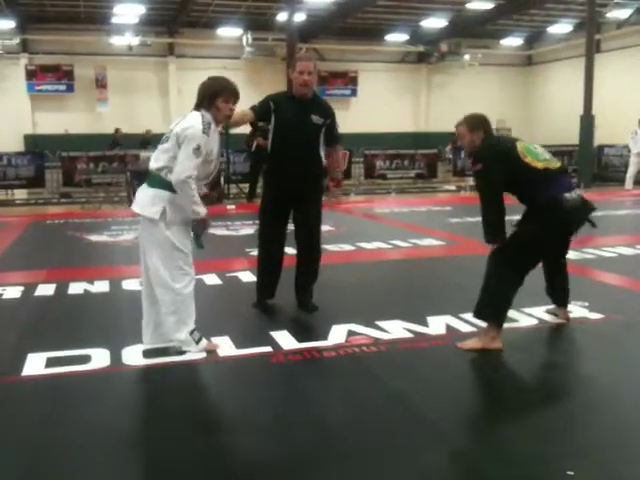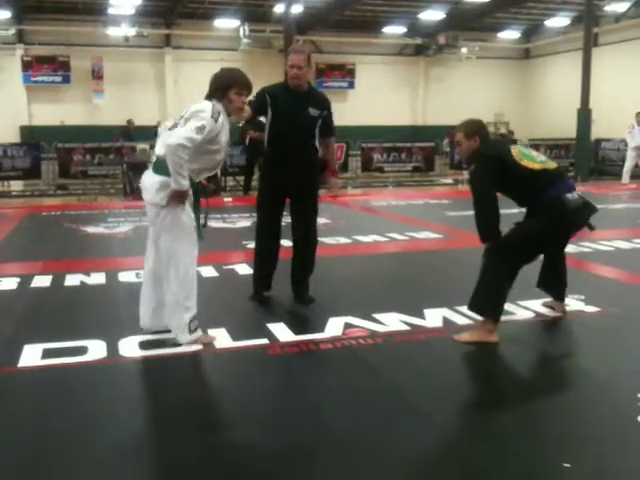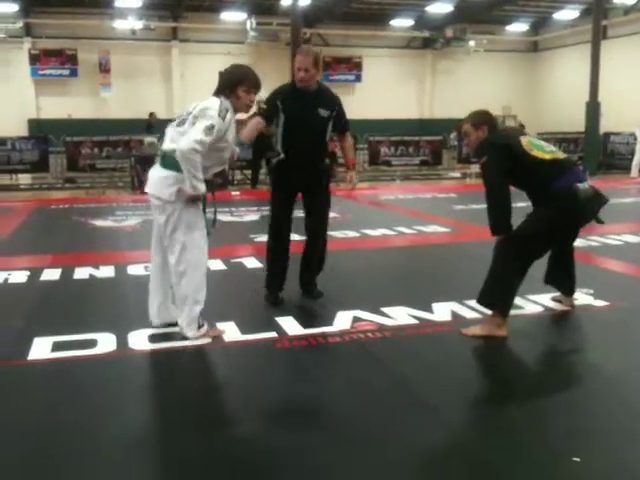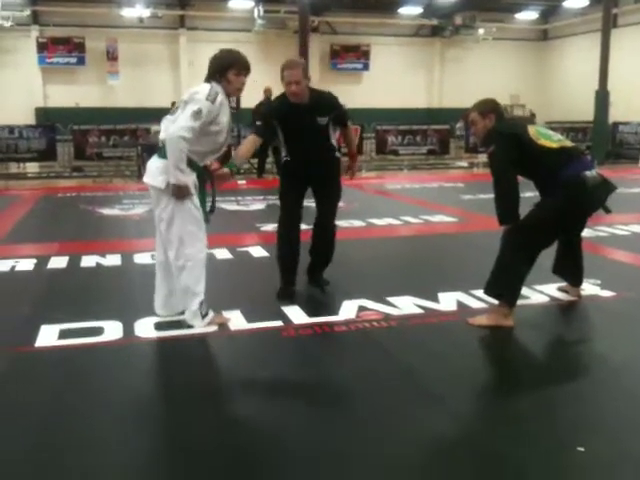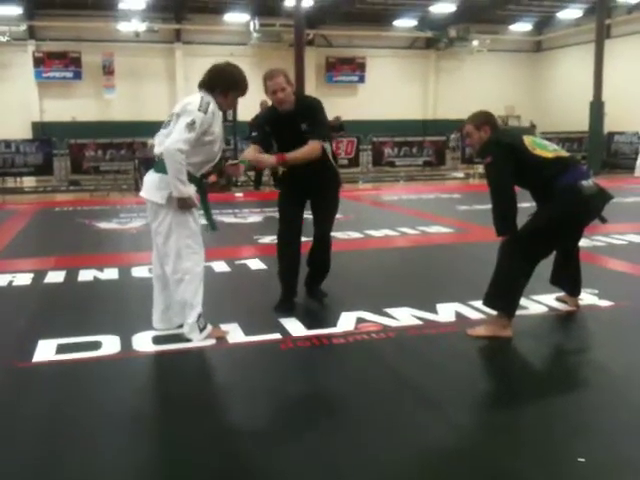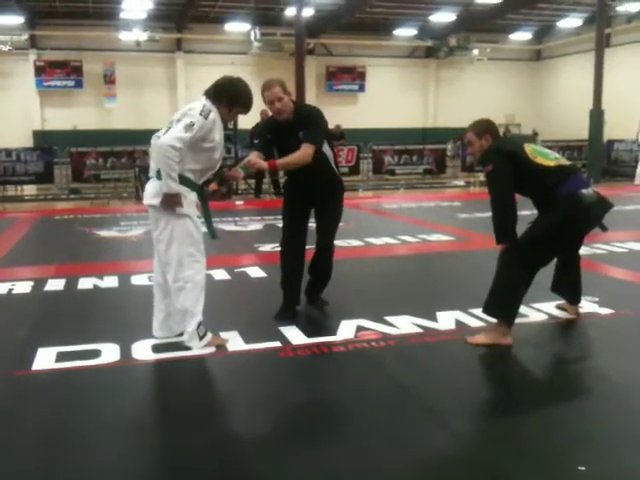
dt=0.4s
person 1, frame 1
left shoulder: (200, 124)
right shoulder: (200, 128)
right elbow: (182, 176)
left wrist: (192, 207)
right wrist: (198, 213)
left hip: (156, 200)
right hip: (165, 203)
left knee: (159, 272)
right knee: (177, 273)
left ankle: (158, 334)
right ankle: (186, 338)
person 1, frame 2
left shoulder: (207, 111)
right shoulder: (212, 115)
left elbow: (168, 133)
right elbow: (175, 144)
right wrist: (180, 185)
left hip: (159, 182)
right hip: (168, 187)
left knee: (161, 256)
right knee: (181, 259)
left ankle: (156, 319)
right ankle: (186, 329)
person 1, frame 3
left shoulder: (213, 108)
right shoulder: (220, 113)
left elbow: (174, 130)
right elbow: (188, 148)
right wrist: (197, 188)
left hip: (165, 178)
right hip: (175, 183)
left knee: (168, 251)
right knee: (191, 253)
left ankle: (164, 313)
right ankle: (193, 324)
person 1, frame 4
left shoulder: (214, 98)
right shoulder: (210, 97)
left elbow: (173, 129)
right elbow: (176, 135)
right wrist: (179, 180)
left hip: (168, 171)
right hip: (172, 175)
left knee: (171, 242)
right knee: (190, 243)
left ankle: (169, 303)
right ankle: (197, 312)
person 1, frame 5
left shoulder: (200, 106)
right shoulder: (202, 108)
left elbow: (166, 141)
right elbow: (173, 148)
right wrist: (181, 191)
left hip: (162, 184)
right hip: (170, 188)
left knee: (167, 255)
right knee: (187, 256)
left ankle: (167, 317)
right ankle: (195, 326)
person 1, frame 6
left shoulder: (203, 114)
right shoulder: (204, 114)
left elbow: (159, 140)
right elbow: (166, 145)
left wrist: (158, 180)
right wrist: (170, 188)
left hip: (165, 191)
right hip: (175, 197)
left knee: (169, 262)
right knee: (189, 264)
left ankle: (167, 325)
right ankle: (195, 333)
person 2, frame 1
left shoulder: (324, 110)
right shoulder: (276, 102)
left elbow: (333, 148)
right elbow: (248, 115)
left hip: (309, 186)
right hip: (277, 183)
left knee: (309, 242)
right knee: (270, 240)
left ankle: (304, 295)
right ankle: (264, 295)
person 2, frame 2
left shoulder: (320, 101)
right shoulder: (271, 94)
left elbow: (327, 140)
right elbow: (246, 111)
left wrist: (332, 173)
left hip: (306, 177)
right hip: (274, 174)
left knee: (305, 235)
right knee: (267, 232)
left ankle: (301, 287)
right ankle: (261, 286)
person 2, frame 3
left shoulder: (330, 99)
right shoulder: (282, 94)
left elbow: (343, 135)
right elbow: (259, 121)
left wrist: (350, 168)
right wrist: (239, 143)
left hip: (316, 172)
right hip: (285, 170)
left knee: (317, 229)
right knee: (279, 227)
left ankle: (308, 282)
right ankle: (273, 286)
person 2, frame 4
left shoulder: (327, 101)
right shoulder: (276, 109)
left elbow: (346, 128)
right elbow: (254, 139)
left wrist: (353, 158)
right wrist: (233, 165)
left hip: (326, 168)
right hip: (294, 168)
left knee: (326, 222)
right knee: (289, 222)
left ankle: (316, 271)
right ankle: (287, 282)
person 2, frame 5
left shoulder: (312, 107)
right shoulder: (266, 118)
left elbow: (315, 149)
right elbow: (255, 148)
left wrist: (277, 160)
right wrist: (243, 161)
left hip: (324, 179)
right hip: (292, 180)
left knee: (322, 234)
right knee: (288, 235)
left ankle: (314, 284)
right ankle: (287, 294)
person 2, frame 6
left shoulder: (311, 115)
right shoulder: (268, 127)
left elbow: (306, 155)
right elbow: (256, 154)
left wrist: (269, 165)
left hip: (328, 187)
right hip: (296, 187)
left knee: (325, 243)
right knee: (291, 243)
left ankle: (314, 292)
right ankle: (290, 302)
person 3, frame 1
left shoulder: (485, 153)
right shoulder: (509, 145)
left elbow: (491, 201)
left wrist: (496, 239)
right wrist: (526, 228)
left hip: (554, 210)
right hip: (572, 205)
left knee: (505, 260)
right knee: (553, 252)
left ankle: (491, 334)
right ankle: (561, 307)
person 3, frame 2
left shoulder: (482, 157)
right shoulder: (506, 150)
left elbow: (484, 202)
left wrist: (490, 239)
left hip: (556, 209)
right hip: (574, 205)
left knee: (500, 255)
right knee: (552, 245)
left ankle: (488, 328)
right ankle: (558, 301)
person 3, frame 3
left shoulder: (491, 147)
right shoulder: (514, 140)
left elbow: (497, 195)
left wrist: (501, 232)
left hip: (564, 200)
right hip: (584, 195)
left knee: (512, 248)
right knee: (560, 240)
left ankle: (496, 323)
right ankle: (567, 295)
person 3, frame 4
left shoulder: (498, 137)
right shoulder: (521, 129)
left elbow: (505, 184)
left wrist: (509, 222)
left hip: (572, 188)
right hip: (592, 183)
left knee: (520, 238)
right knee: (568, 230)
left ankle: (502, 312)
right ankle: (574, 285)
person 3, frame 5
left shoulder: (494, 147)
right shoulder: (516, 140)
left elbow: (502, 195)
left wrist: (507, 232)
left hip: (568, 197)
right hip: (588, 193)
left knee: (517, 249)
right knee: (565, 240)
left ankle: (502, 322)
right ankle: (572, 295)
person 3, frame 6
left shoulder: (495, 155)
right shoulder: (517, 148)
left elbow: (503, 203)
left wrist: (506, 240)
left hip: (569, 205)
right hip: (589, 201)
left knee: (517, 257)
right knee: (566, 248)
left ankle: (501, 330)
right ankle: (572, 303)
